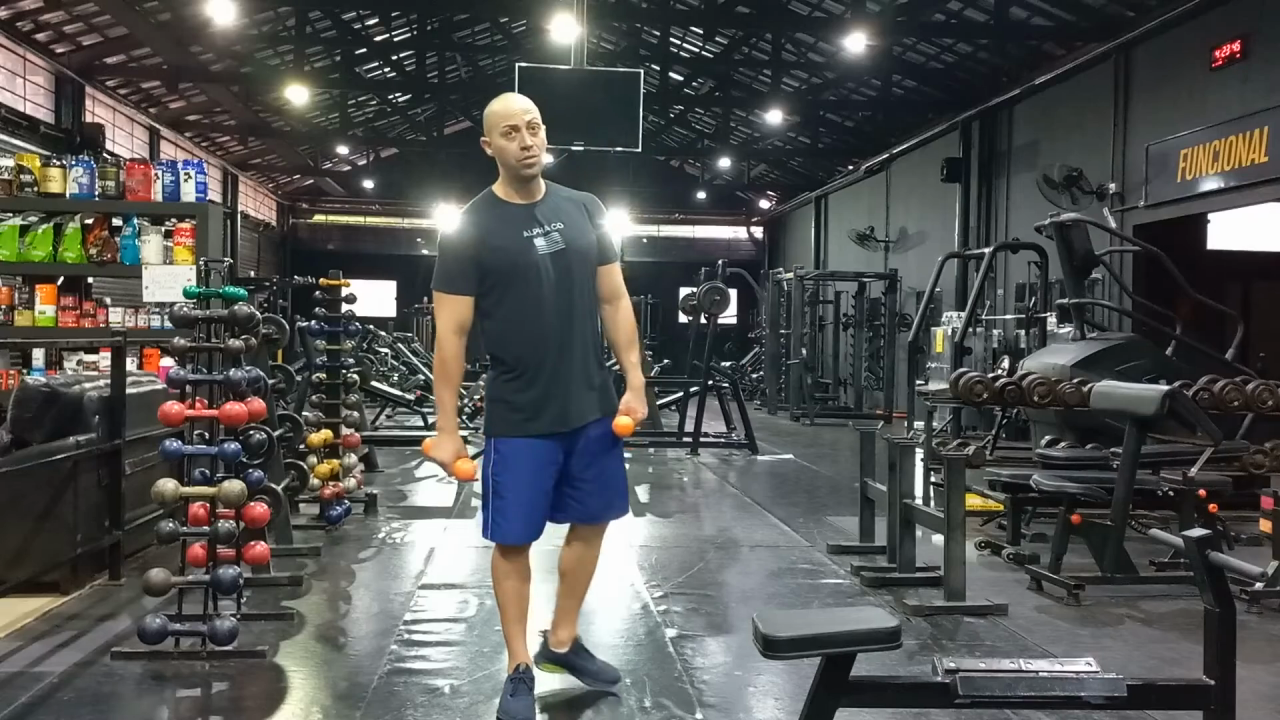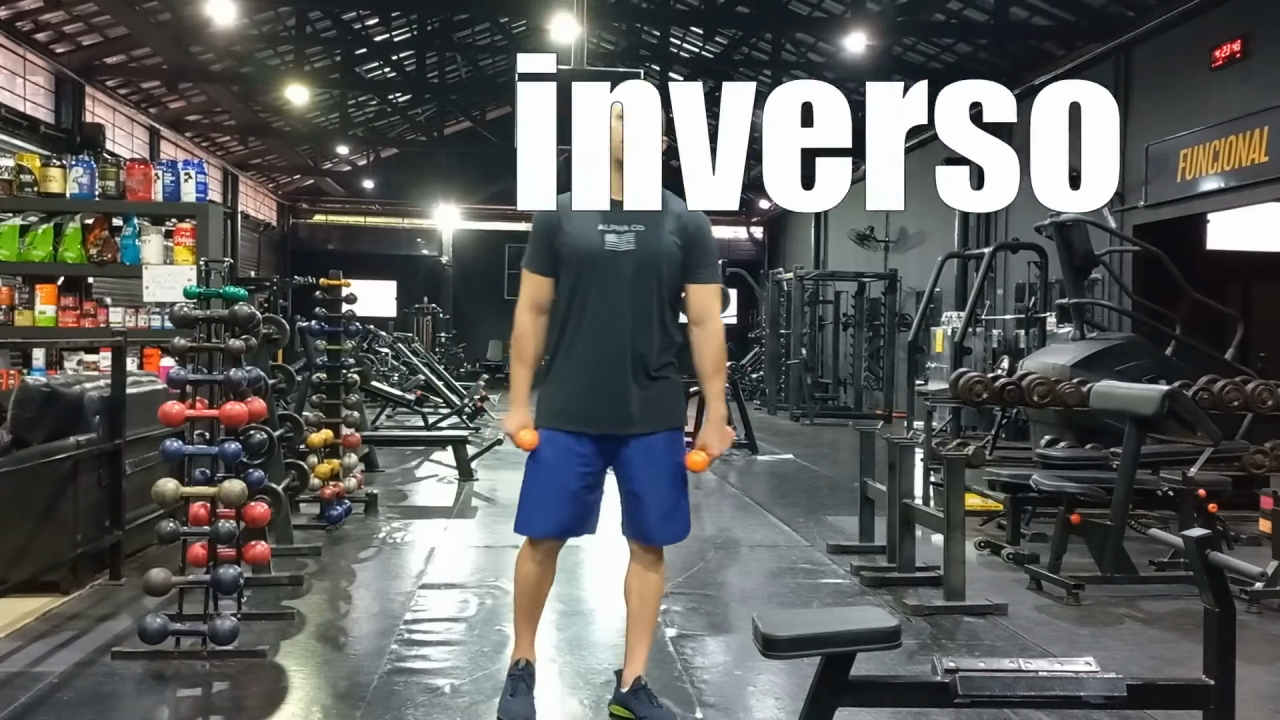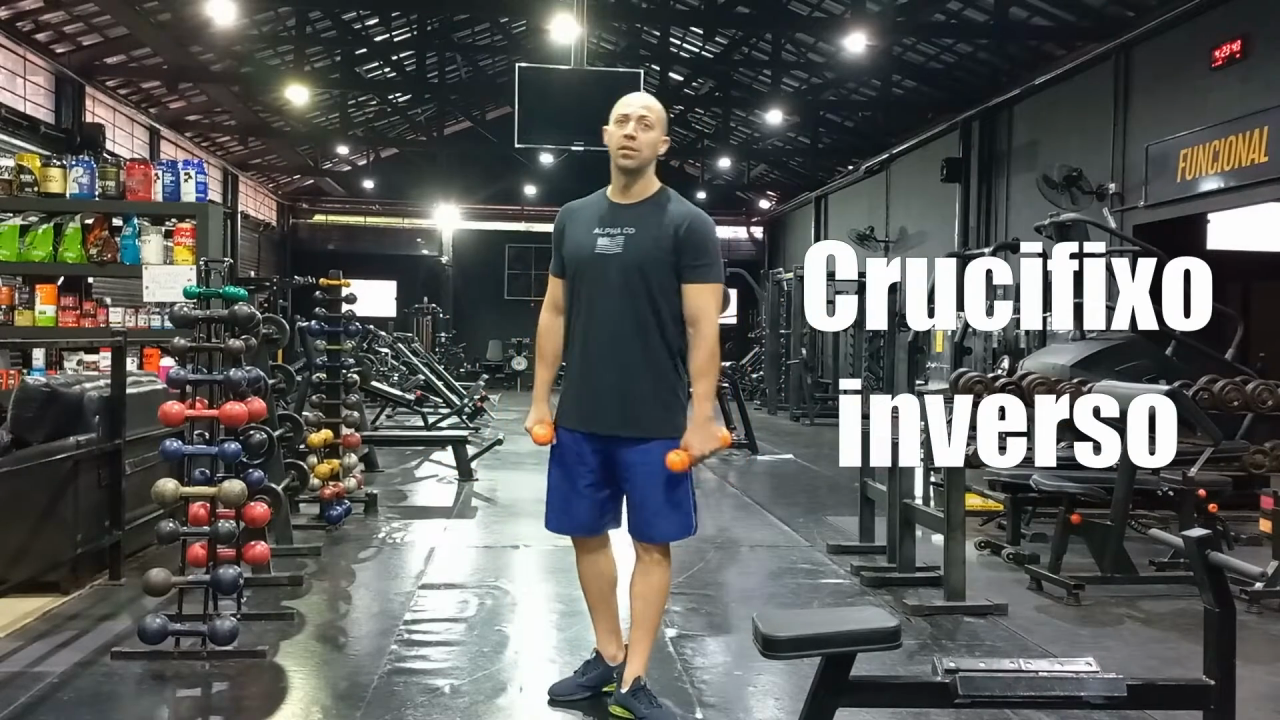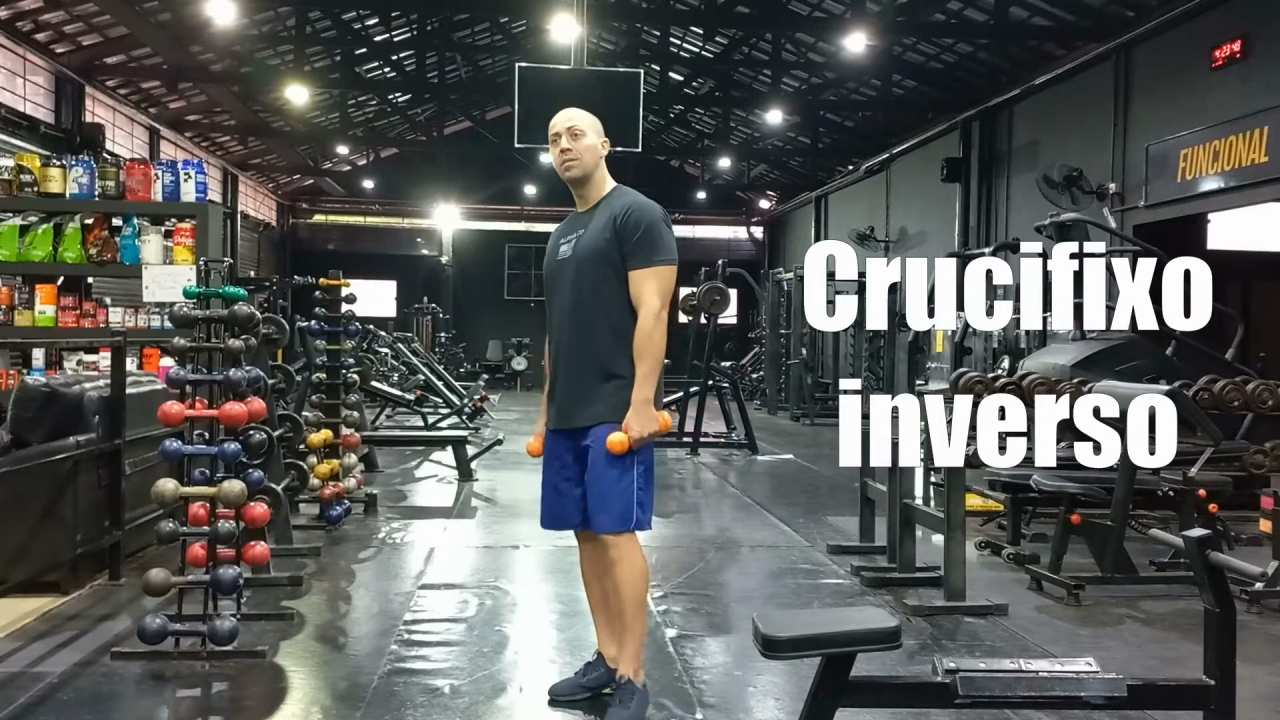
dt=1s
person 1, frame 1
left shoulder: (584, 209)
right shoulder: (470, 231)
left elbow: (614, 299)
right elbow: (451, 333)
left wrist: (634, 382)
right wrist: (447, 427)
left hip: (591, 407)
right hip: (520, 417)
left knee: (591, 522)
right knee: (513, 540)
left ankle: (563, 639)
person 1, frame 2
left shoulder: (687, 225)
right shoulder: (559, 217)
left elbow: (706, 323)
right elbow: (532, 312)
left wrist: (715, 414)
right wrist: (519, 401)
left hip: (652, 416)
right hip: (567, 413)
left knee: (649, 544)
right knee: (542, 538)
right ankle: (522, 665)
person 1, frame 3
left shoulder: (687, 224)
right shoulder: (573, 218)
left elbow: (703, 326)
right elbow: (555, 314)
left wrist: (703, 416)
right wrist: (540, 399)
left hip: (653, 421)
right hip: (581, 416)
left knee: (652, 543)
right knee: (586, 534)
right ankle: (608, 655)
person 1, frame 4
left shoulder: (636, 214)
right shoulder: (561, 234)
left elbow: (653, 312)
left wrist: (643, 402)
right wrist: (546, 407)
left hip: (615, 408)
right hip: (569, 412)
left knee: (615, 532)
right knee: (586, 534)
right ankle: (607, 657)
